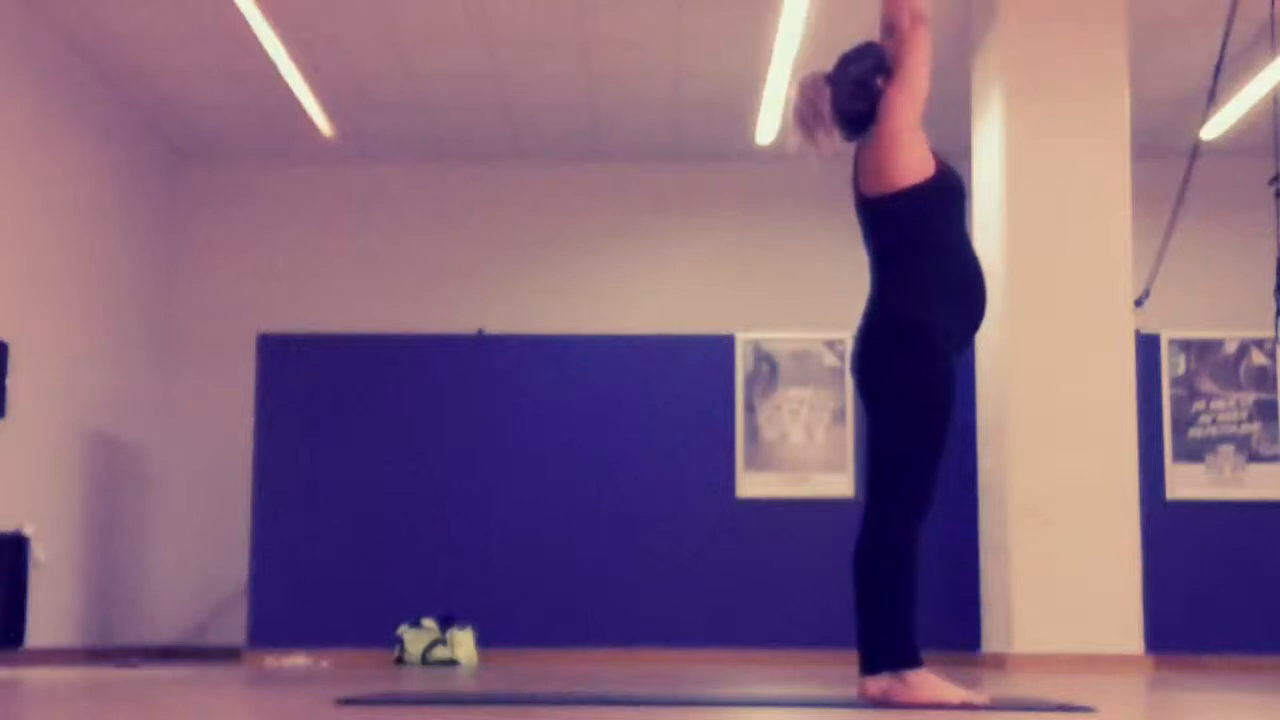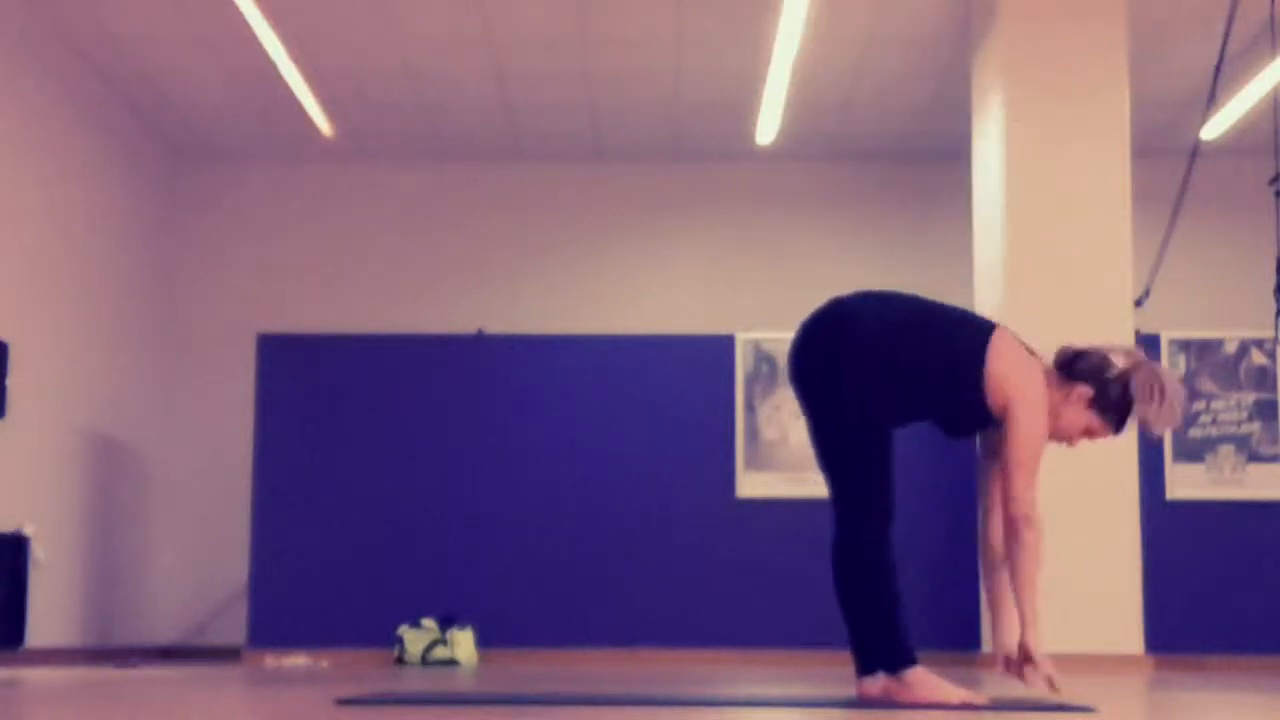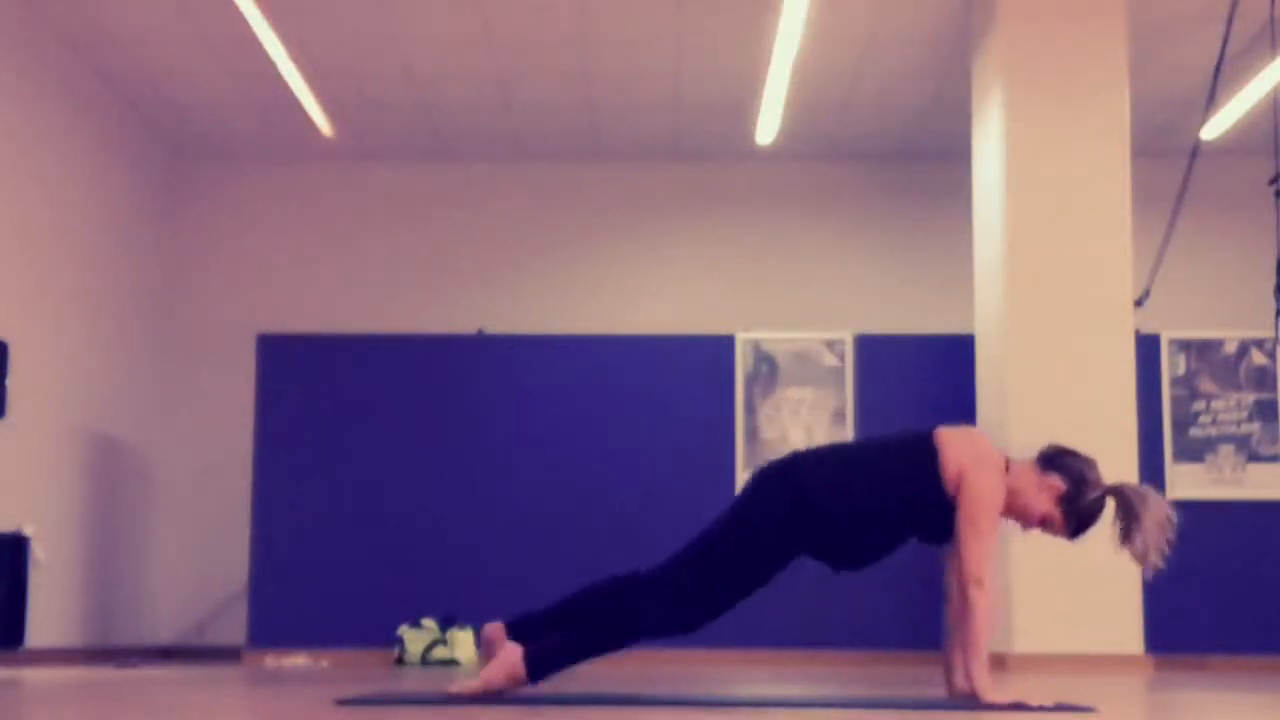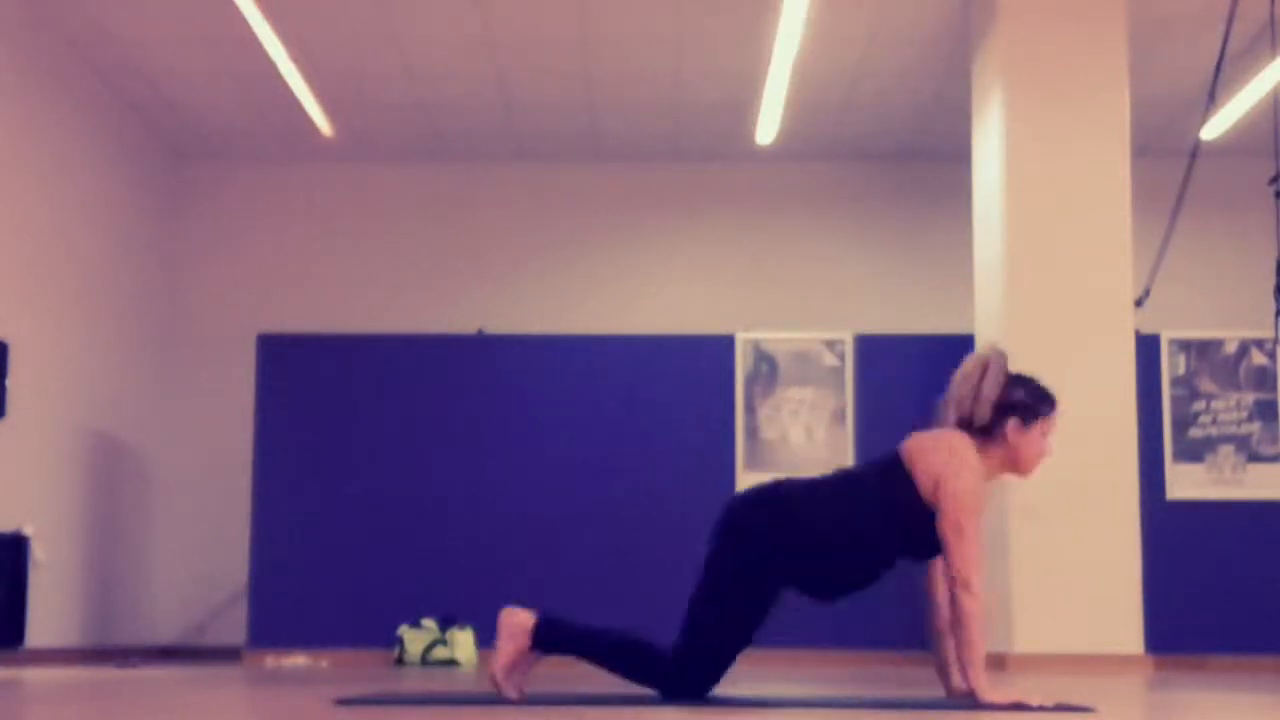
dt=0.5s
person 1, frame 1
left shoulder: (895, 153)
right shoulder: (891, 143)
left hip: (909, 351)
right hip: (910, 349)
left knee: (895, 509)
right knee: (899, 508)
left ankle: (883, 667)
right ankle: (897, 671)
person 1, frame 2
left shoulder: (1015, 393)
right shoulder: (1031, 397)
left elbow: (996, 520)
right elbow: (1023, 518)
left wrist: (1011, 624)
right wrist: (1027, 633)
left hip: (839, 346)
right hip: (834, 352)
left knee: (862, 519)
right knee: (867, 522)
left ankle: (876, 670)
right ankle: (896, 671)
person 1, frame 3
left shoulder: (975, 476)
right shoulder: (985, 471)
left elbow: (958, 585)
right elbow: (975, 583)
left wrist: (958, 677)
right wrist: (982, 685)
left hip: (797, 497)
right hip: (794, 503)
left knee: (670, 596)
right knee: (673, 598)
left ankle: (515, 636)
right ankle: (524, 656)
person 1, frame 4
left shoulder: (946, 453)
right shoulder: (957, 459)
left elbow: (940, 579)
right elbow: (965, 580)
left wrist: (955, 675)
right wrist: (978, 684)
left hip: (766, 528)
right hip: (767, 540)
left knee: (685, 676)
right knee: (687, 677)
left ankle: (536, 630)
right ankle: (534, 631)
